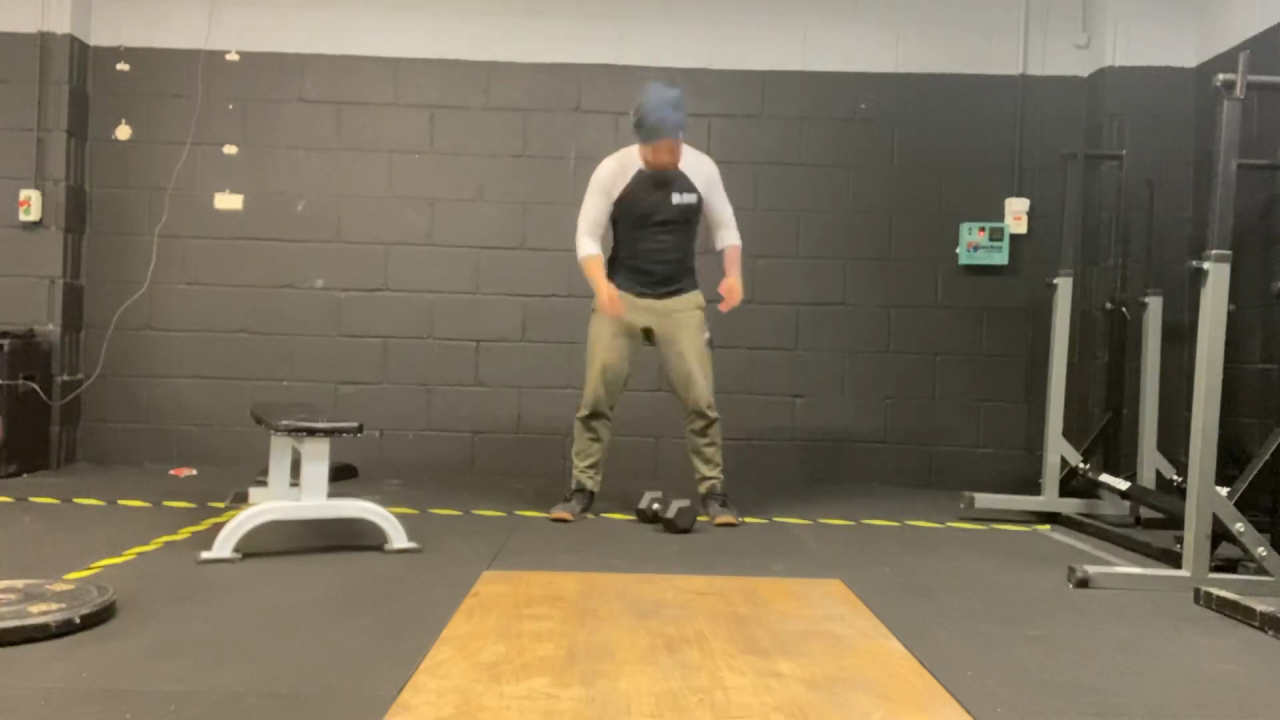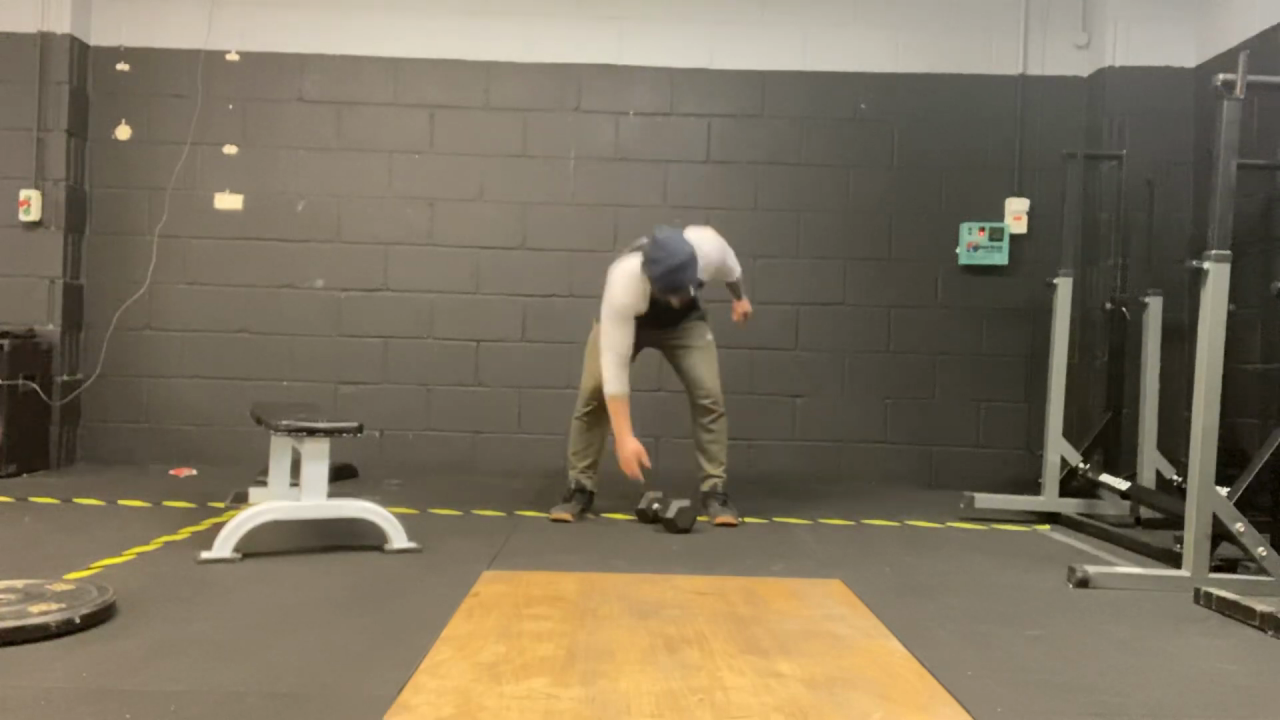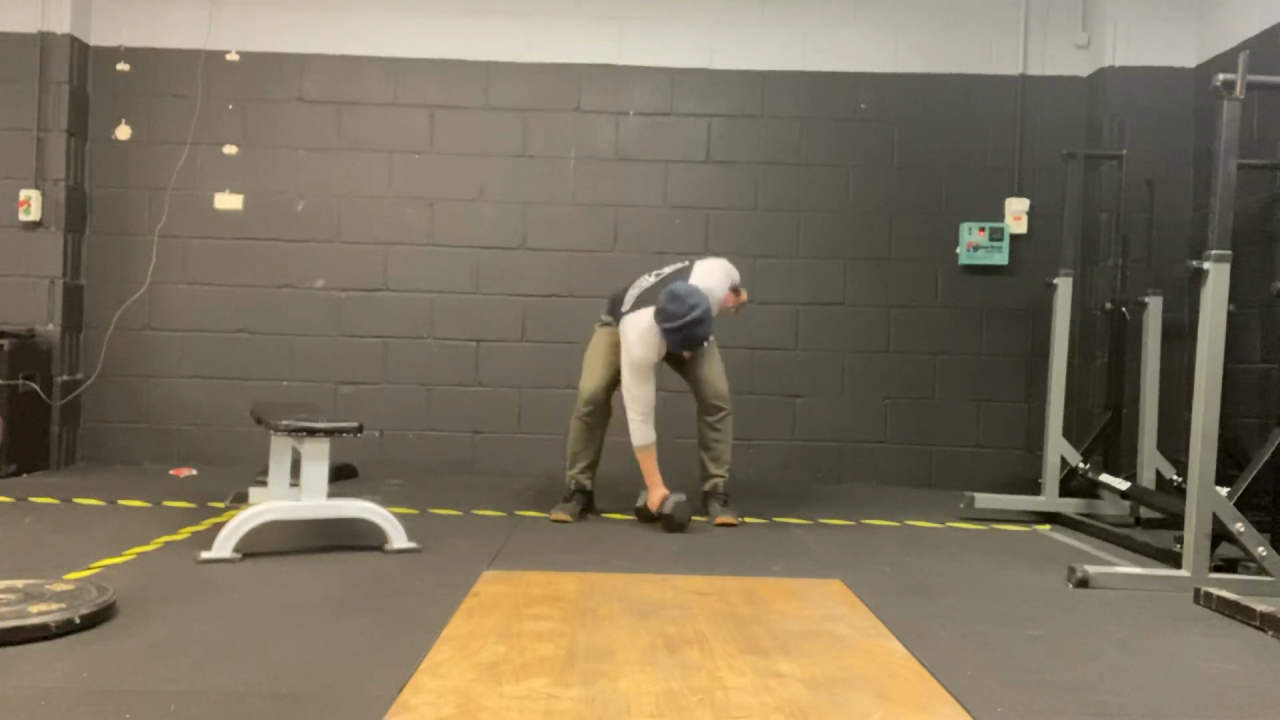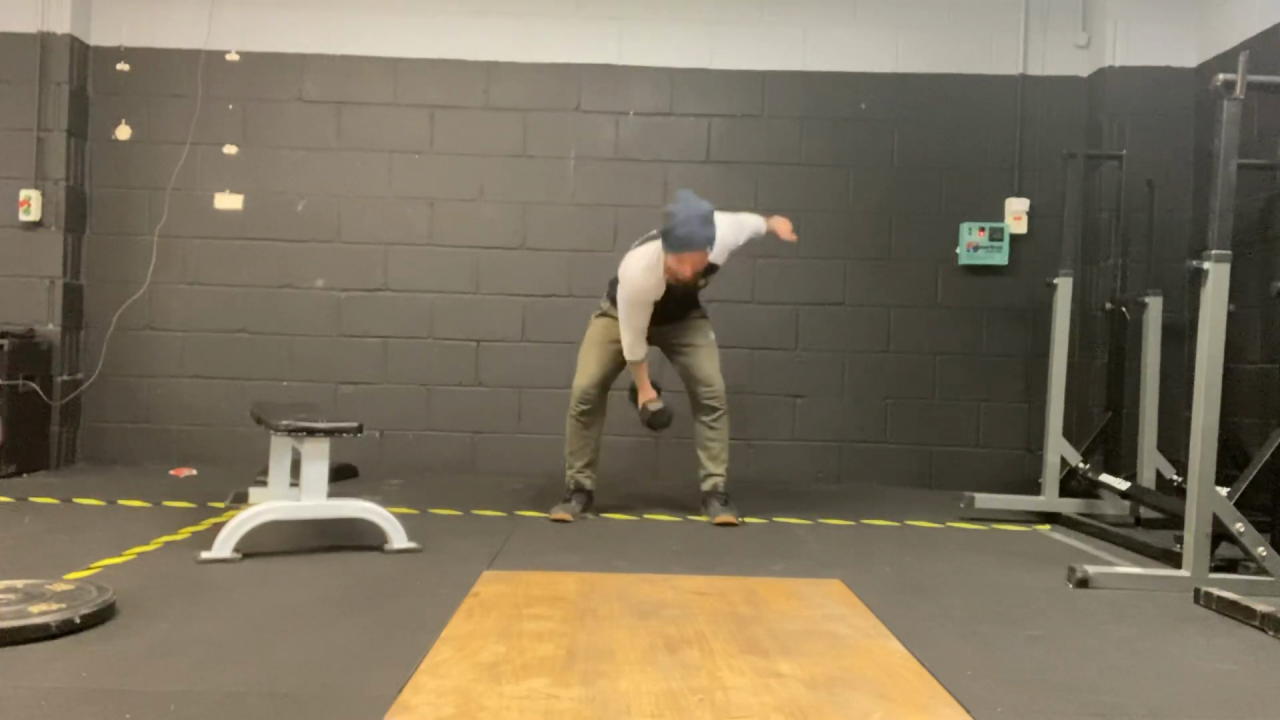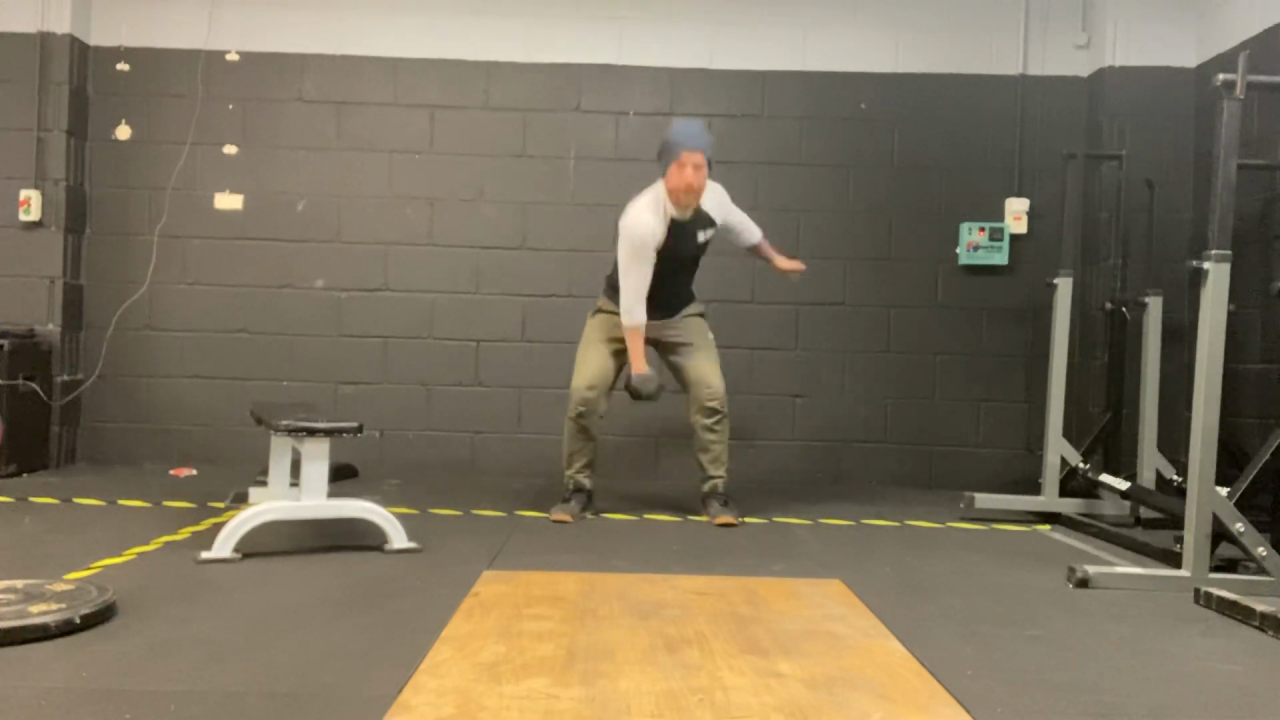
dt=0.4s
person 1, frame 1
left shoulder: (703, 169)
right shoulder: (613, 169)
left elbow: (725, 229)
right elbow: (587, 236)
left wrist: (733, 275)
right wrist: (601, 284)
left hip: (681, 302)
right hip: (619, 297)
left knee: (699, 398)
right knee: (598, 395)
left ankle: (713, 492)
right ankle: (582, 489)
person 1, frame 2
left shoulder: (708, 247)
right shoulder: (623, 284)
left elbow: (731, 269)
right elbow: (613, 365)
left wrist: (740, 296)
right wrist: (624, 438)
left hip: (684, 322)
right hip: (627, 320)
left knee: (708, 394)
right knee: (591, 391)
left ankle: (714, 492)
right ankle: (580, 490)
person 1, frame 3
left shoulder: (712, 282)
right shoulder: (638, 337)
left elbow: (728, 271)
right elbow: (640, 416)
left wrist: (737, 289)
right wrist: (654, 484)
left hip: (688, 328)
right hip: (619, 325)
left knee: (716, 396)
right knee: (592, 395)
left ankle: (715, 493)
right ankle: (579, 491)
person 1, frame 4
left shoulder: (723, 231)
right shoulder: (638, 270)
left elbow: (751, 221)
right elbow: (632, 337)
left wrist: (773, 223)
right wrist: (643, 386)
left hip: (682, 315)
right hip: (622, 315)
left knee: (711, 392)
right knee: (586, 390)
left ankle: (714, 492)
right ankle: (578, 490)
person 1, frame 5
left shoulder: (714, 198)
right shoulder: (641, 216)
left elbow: (742, 230)
right elbow: (632, 297)
left wrist: (775, 259)
right wrist: (637, 359)
left hip: (680, 313)
right hip: (621, 313)
left knee: (711, 396)
right knee: (585, 392)
left ankle: (714, 492)
right ankle: (578, 490)
